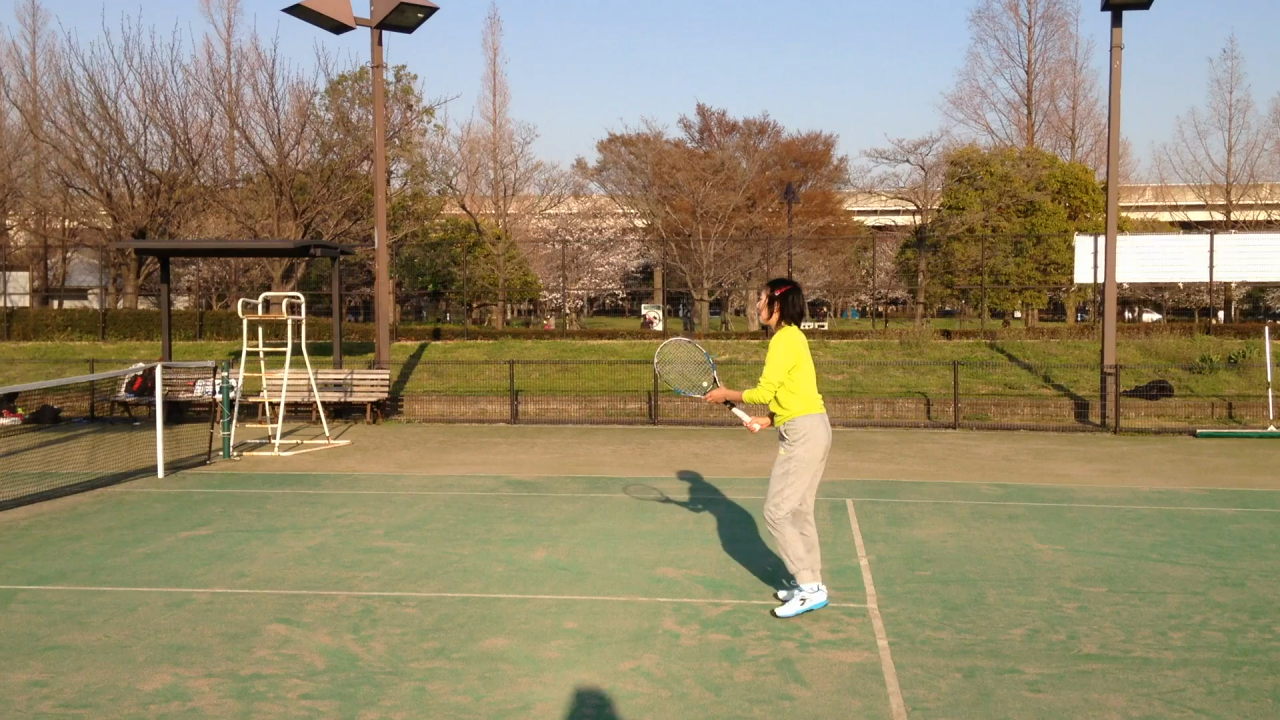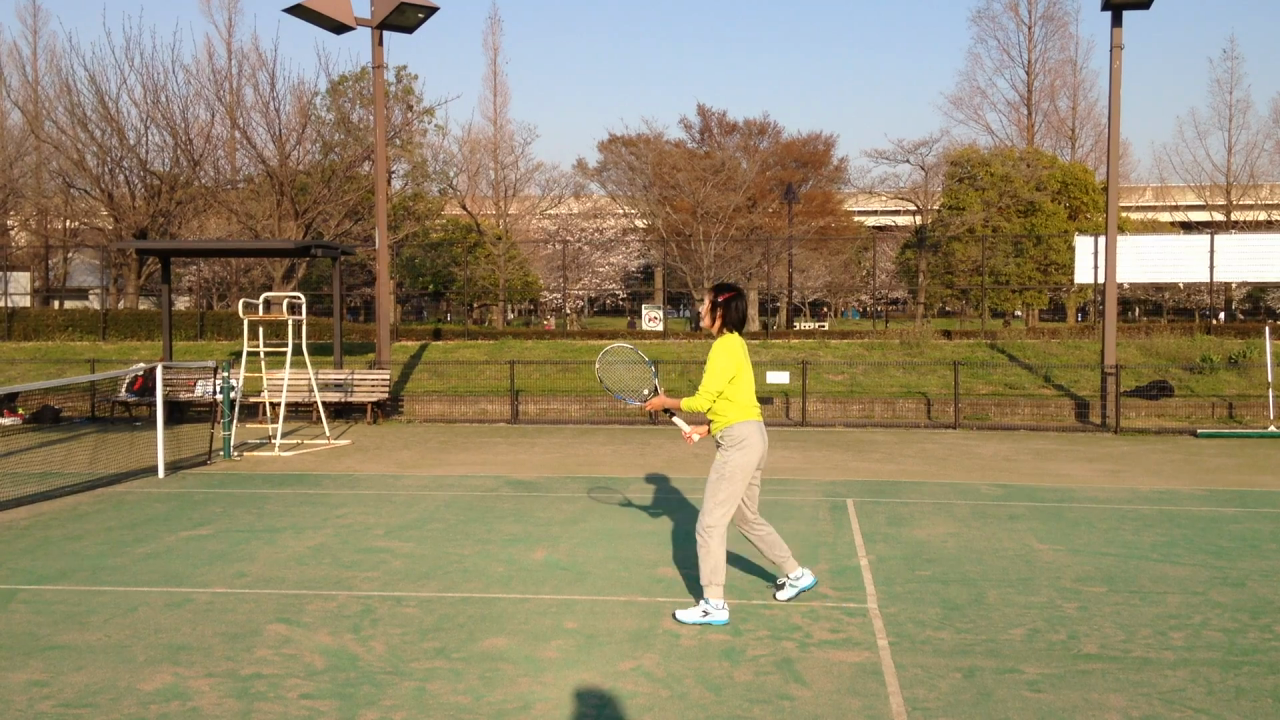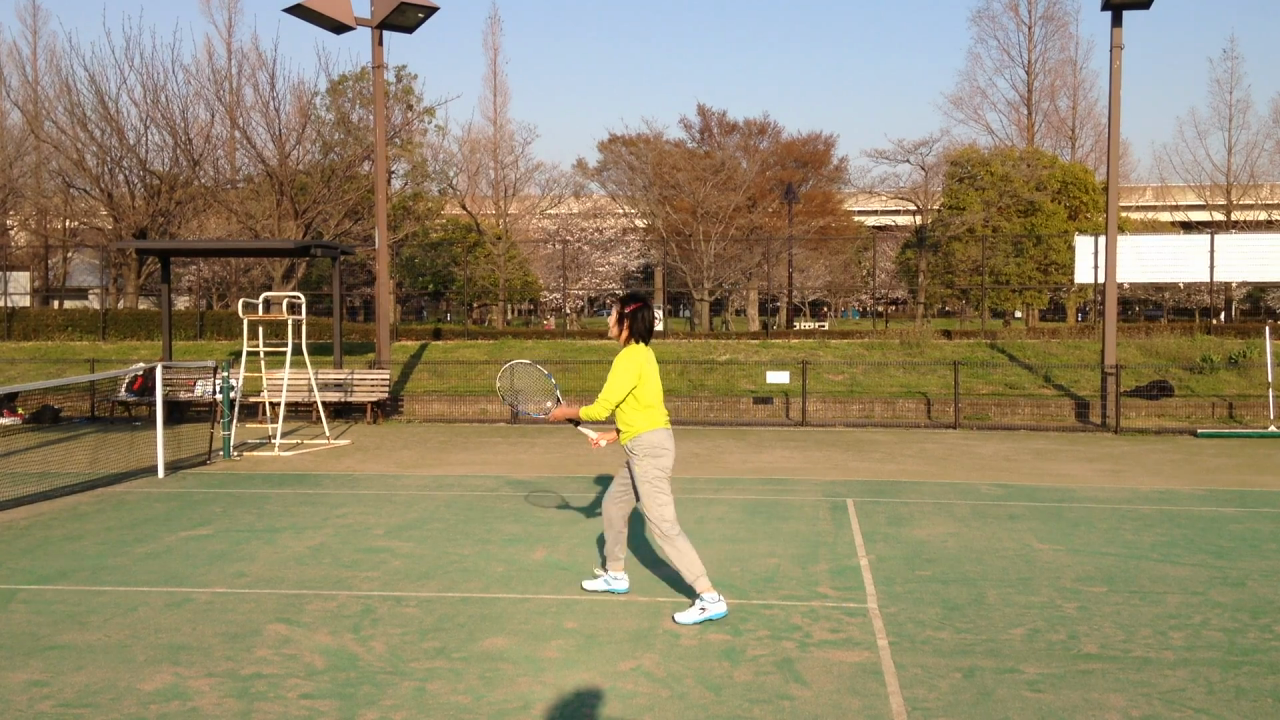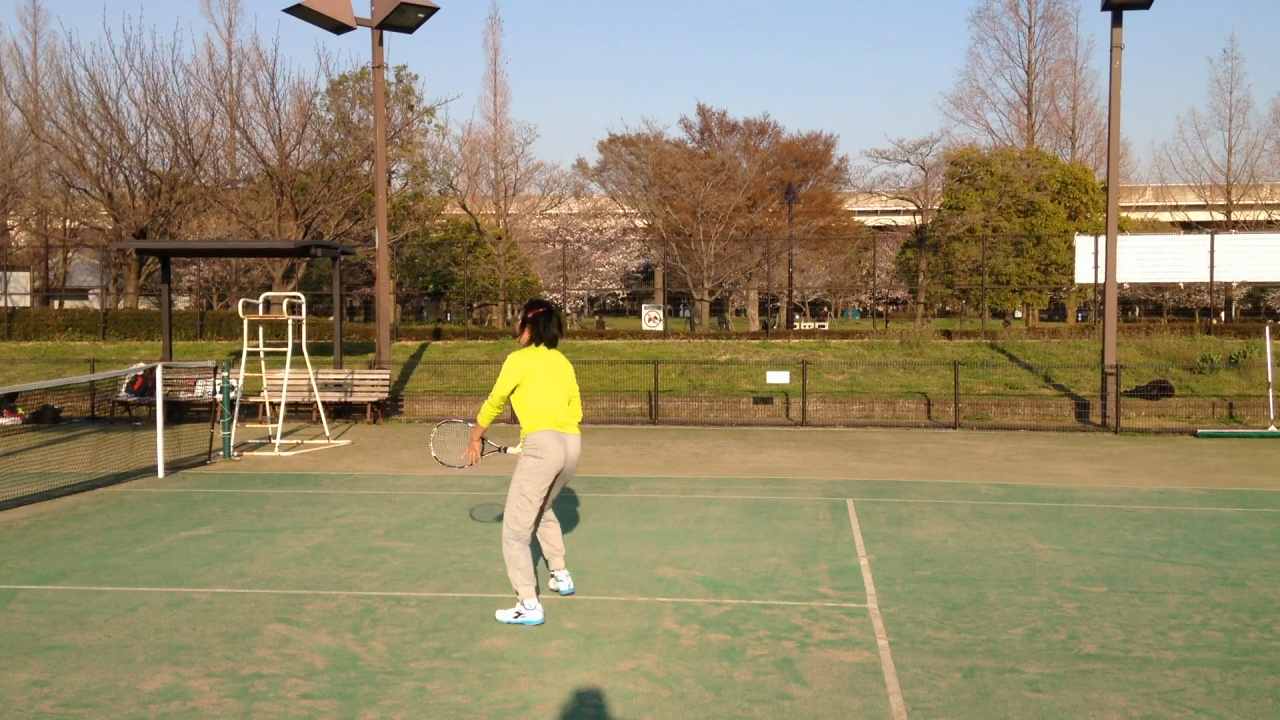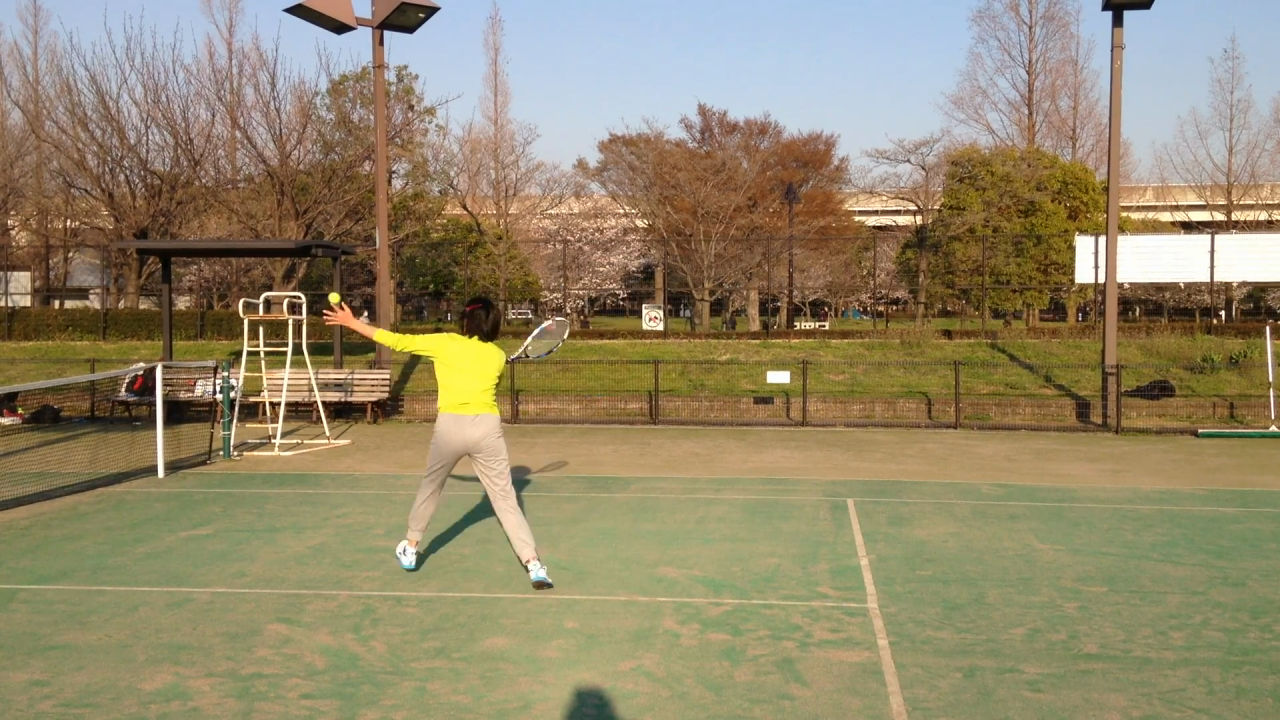
dt=0.5s
person 1, frame 1
left shoulder: (784, 339)
right shoulder: (793, 337)
left elbow: (764, 392)
left wrist: (725, 394)
right wrist: (767, 420)
left hip: (802, 434)
right hip: (812, 429)
left knee: (776, 513)
right knee: (799, 512)
left ankle: (809, 588)
right ankle: (810, 584)
person 1, frame 2
left shoulder: (724, 347)
right shoulder: (732, 344)
left elbow: (702, 401)
left wrist: (665, 402)
right wrist: (706, 429)
left hip: (739, 443)
right hip: (745, 439)
left knee: (709, 524)
right knee: (745, 517)
left ankle: (713, 604)
right ankle: (795, 574)
person 1, frame 3
left shoulder: (629, 358)
right shoulder: (641, 354)
left elbow: (601, 409)
left wrist: (566, 412)
right wrist: (613, 435)
left hip: (649, 450)
right hip: (645, 448)
left knee: (665, 528)
right knee: (613, 507)
left ankle: (710, 599)
right ankle: (615, 574)
person 1, frame 4
left shoulder: (519, 360)
right shoulder: (564, 363)
left elbow: (494, 404)
left wrist: (476, 438)
left hip: (542, 447)
right hip: (571, 445)
left knee: (514, 531)
right knee: (541, 511)
left ankle: (529, 605)
right ankle: (560, 576)
person 1, frame 5
left shoulder: (446, 342)
right shoulder: (498, 355)
left elbow: (396, 341)
left wrist: (352, 323)
left hip: (451, 427)
right hip: (486, 427)
left knee: (431, 486)
right knee: (505, 502)
left ankle: (411, 548)
right ankle: (534, 565)
